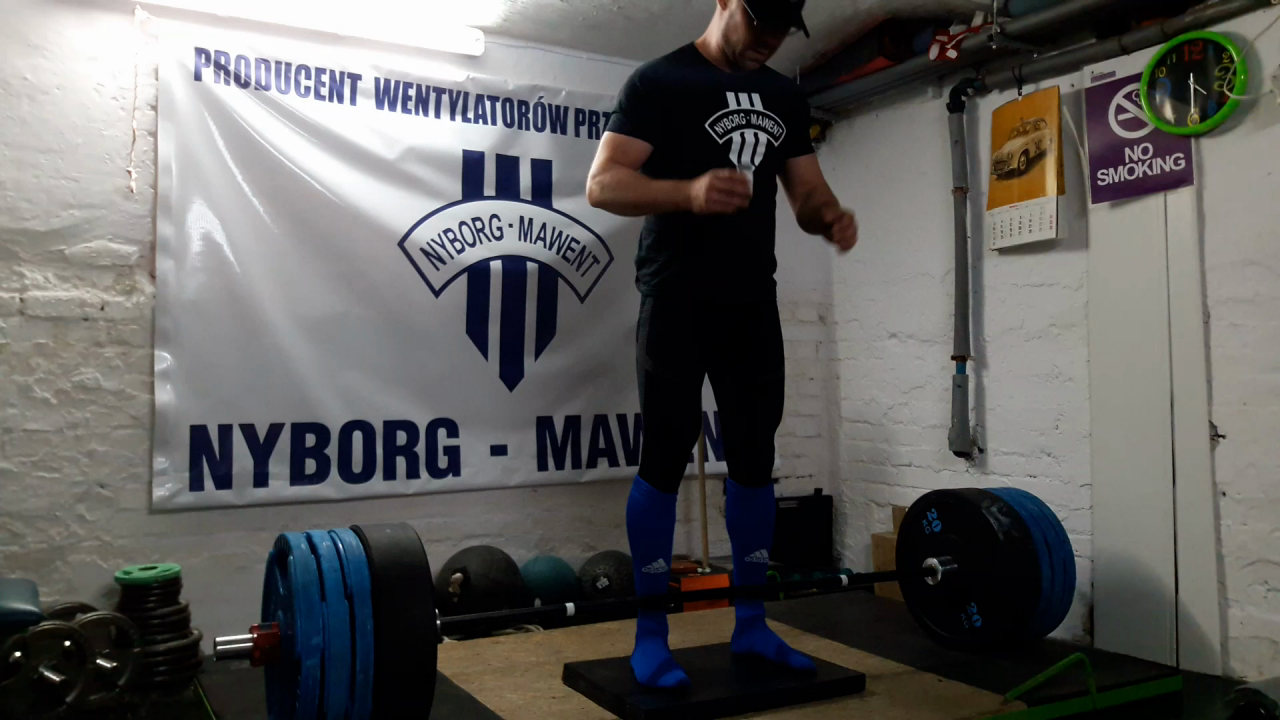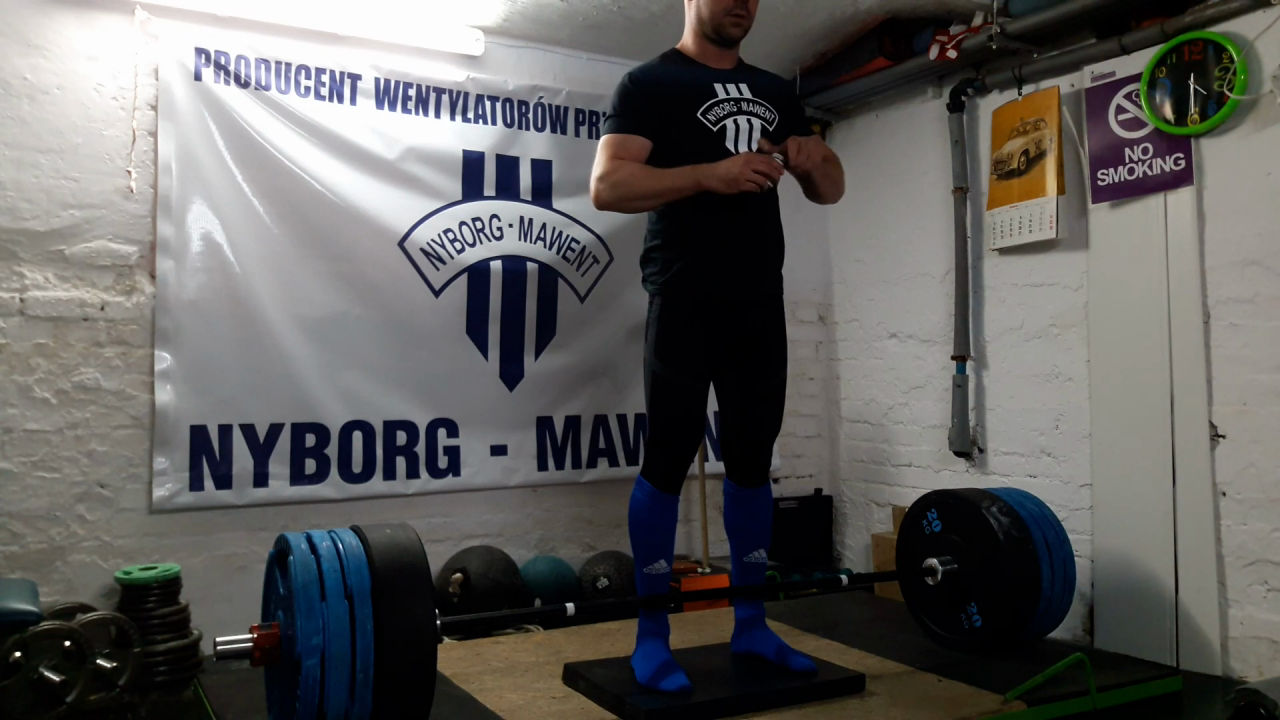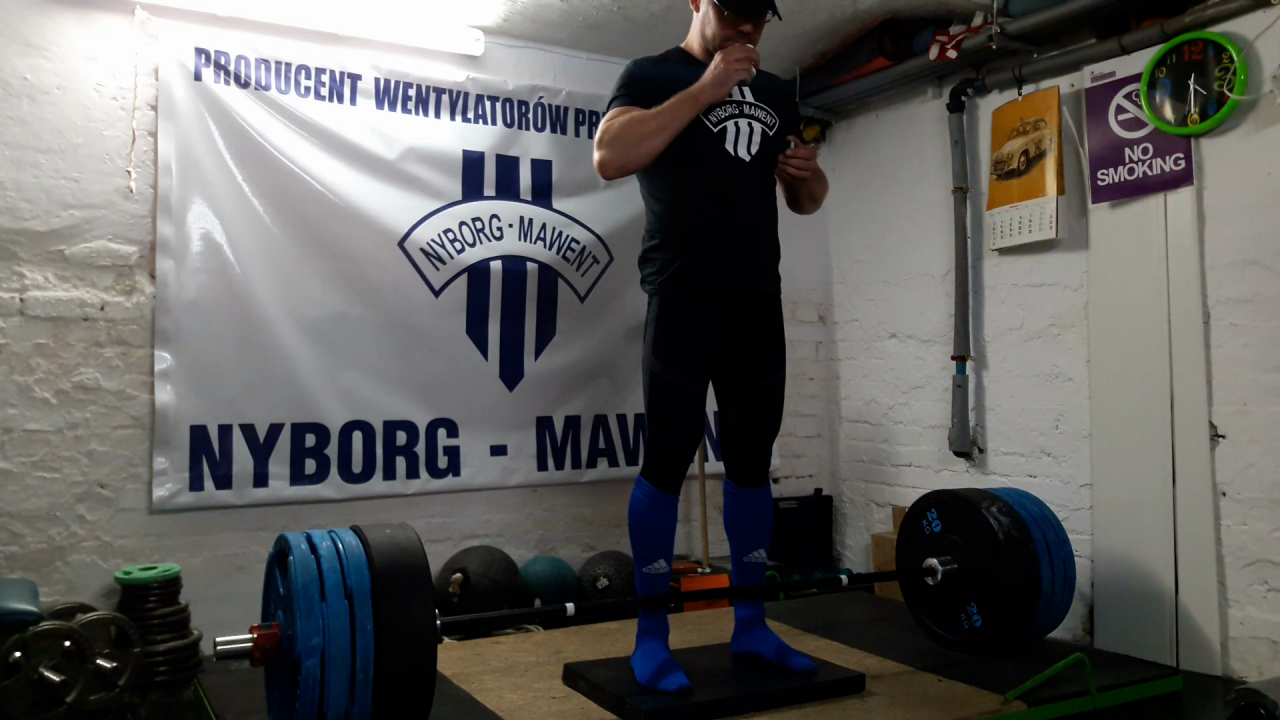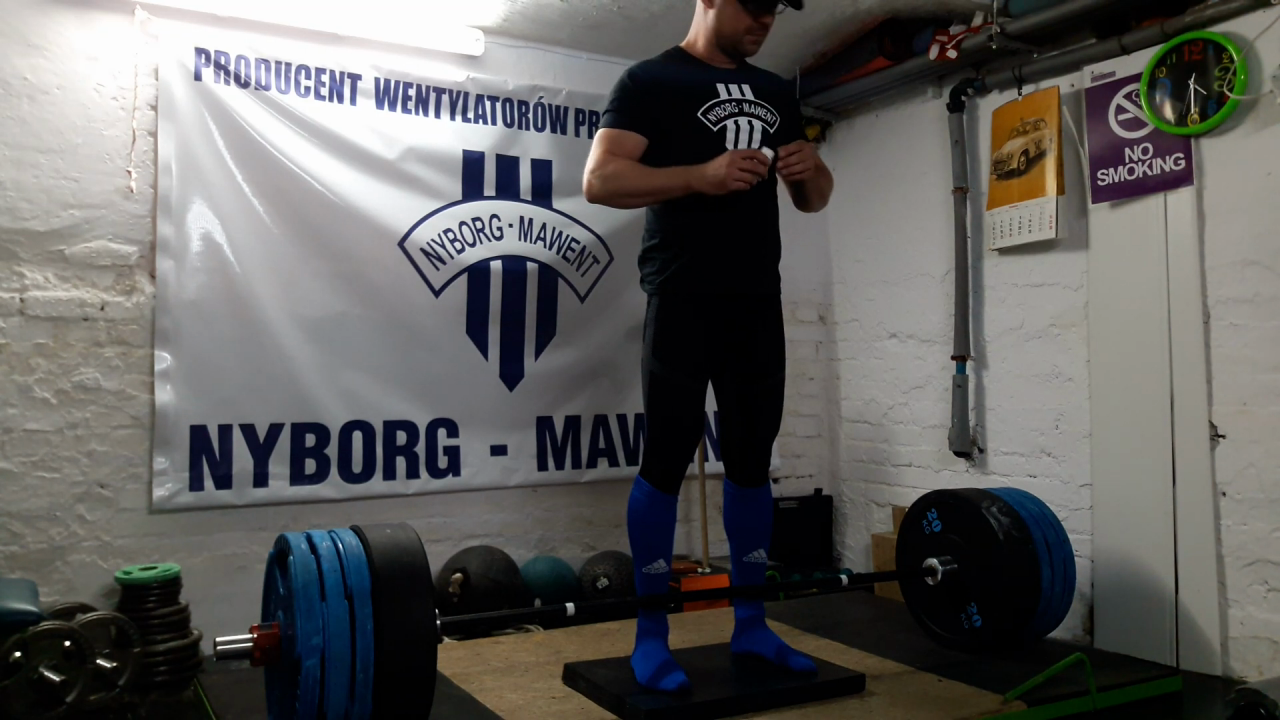
dt=1s
person 1, frame 1
left shoulder: (785, 97)
right shoulder: (659, 83)
left elbow: (806, 193)
right elbow: (602, 183)
left wrist: (829, 217)
right wrist: (687, 192)
left hip: (753, 305)
right hip: (678, 305)
left knee: (754, 456)
right knee: (666, 457)
left ankle: (750, 623)
right ankle: (651, 634)
person 1, frame 2
left shoulder: (774, 91)
right shoulder: (650, 83)
left elbow: (831, 189)
right elbow: (607, 185)
left wrist: (812, 157)
right wrist: (708, 173)
left hip: (759, 303)
right hip: (684, 302)
left knee: (752, 459)
right knee: (669, 459)
left ankle: (750, 622)
right ankle: (651, 634)
person 1, frame 3
left shoulder: (774, 91)
right shoulder: (652, 76)
left elbow: (806, 201)
right elbow: (609, 155)
left wrist: (806, 172)
right wrist: (704, 90)
left hip: (757, 300)
right hip: (683, 300)
left knee: (752, 459)
right knee: (668, 459)
left ankle: (750, 622)
right ankle: (651, 635)
person 1, frame 4
left shoulder: (775, 92)
right shoulder: (651, 81)
left elbow: (814, 197)
right elbow: (600, 180)
left wrist: (808, 167)
right wrist: (699, 174)
left hip: (757, 302)
right hip: (683, 302)
left knee: (752, 459)
right knee: (667, 459)
left ankle: (750, 623)
right ankle: (652, 635)
